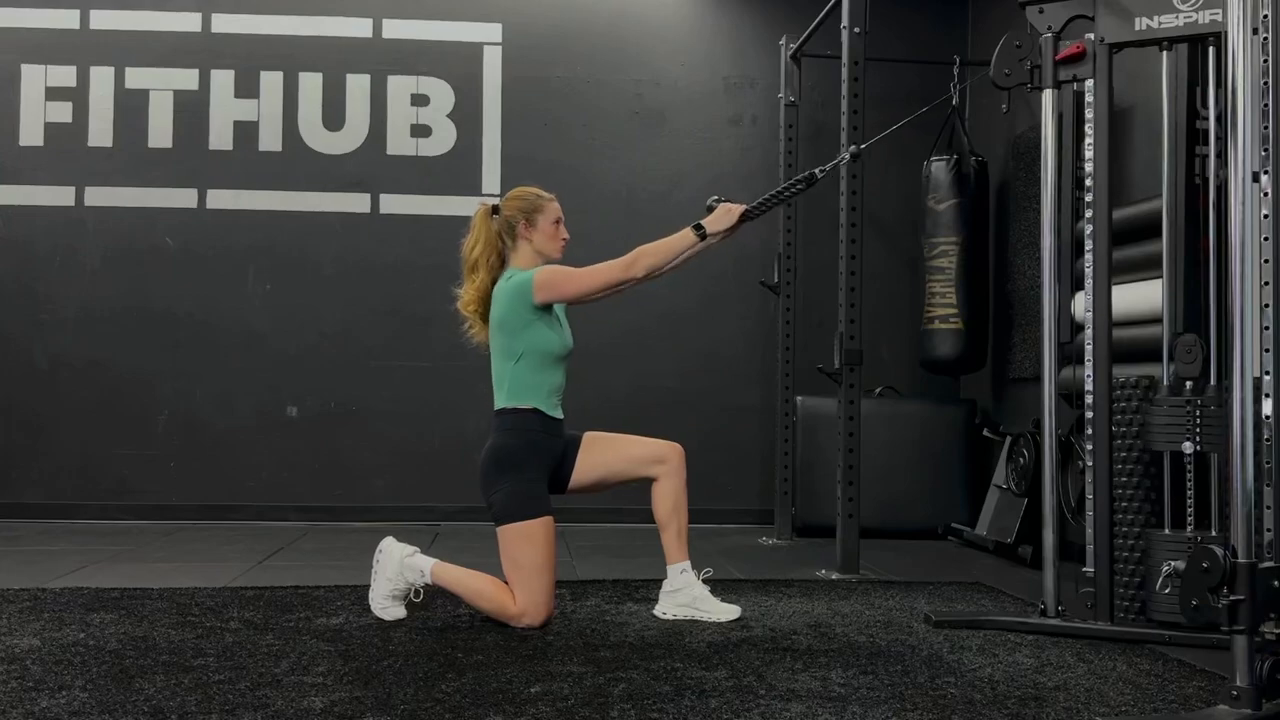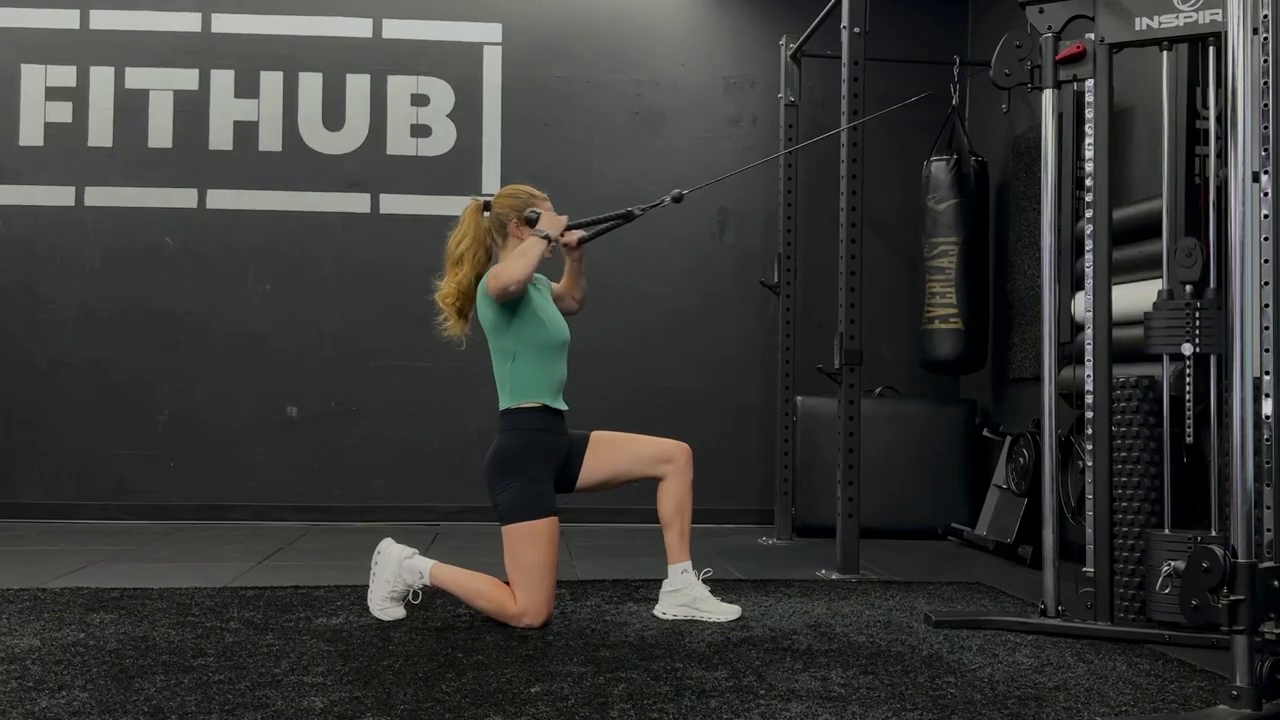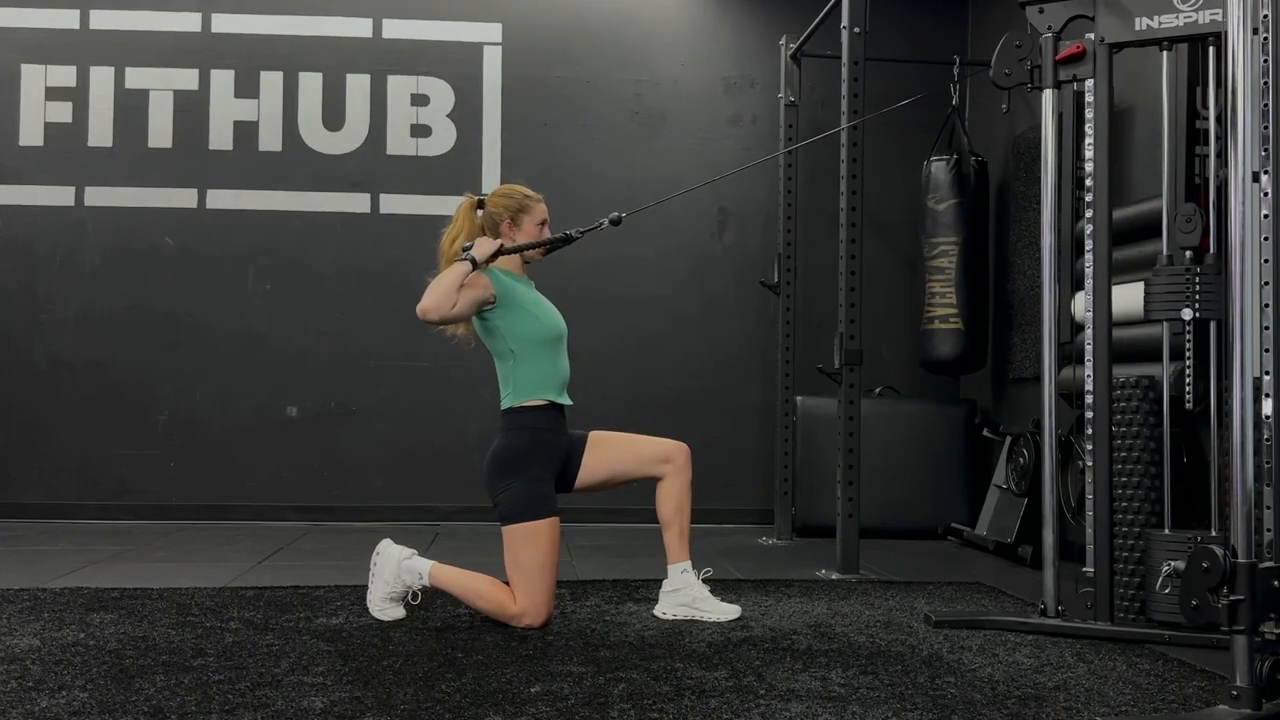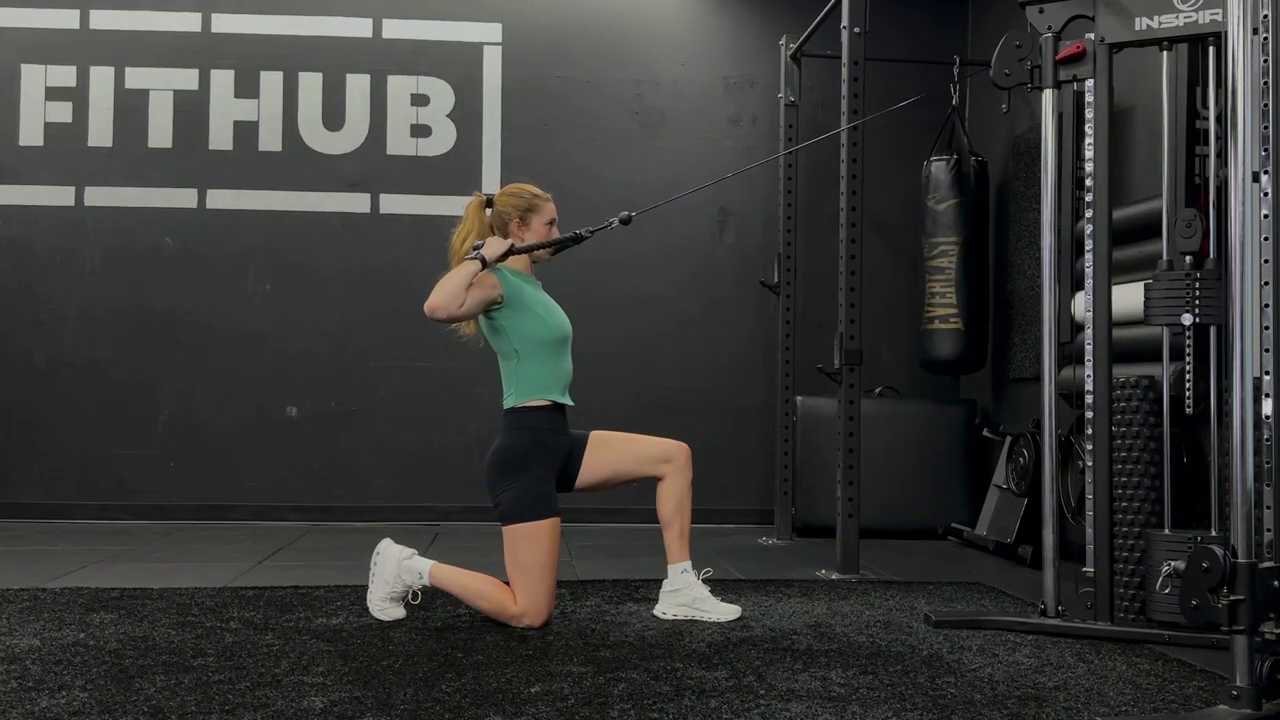
dt=0.4s
person 1, frame 1
left shoulder: (544, 286)
right shoulder: (524, 285)
left elbow: (634, 273)
right elbow: (629, 269)
left wrist: (706, 234)
right wrist: (705, 228)
left hip: (550, 444)
right hip: (516, 452)
left knee: (668, 457)
right knee: (530, 614)
left ankle: (679, 589)
right ankle: (412, 566)
person 1, frame 2
left shoulder: (534, 283)
right shoulder: (499, 282)
left elbow: (571, 299)
right elbow: (512, 277)
left wrist: (572, 253)
right wrist: (544, 234)
left hip: (555, 442)
right hip: (522, 449)
left knee: (676, 457)
right knee: (530, 614)
left ankle: (680, 590)
right ankle: (410, 567)
person 1, frame 3
left shoulder: (518, 284)
right shoulder: (489, 283)
right elbow: (430, 308)
right wrist: (472, 256)
left hip: (554, 441)
right hip: (522, 448)
left knee: (674, 456)
right knee: (530, 614)
left ankle: (680, 590)
right ankle: (409, 568)
person 1, frame 4
left shoulder: (525, 284)
right shoulder: (495, 283)
right elbow: (437, 307)
left wrist: (520, 258)
right wrist: (482, 255)
left hip: (556, 441)
right hip: (524, 448)
left knee: (675, 457)
right knee: (529, 614)
left ankle: (680, 590)
right ankle: (409, 568)
